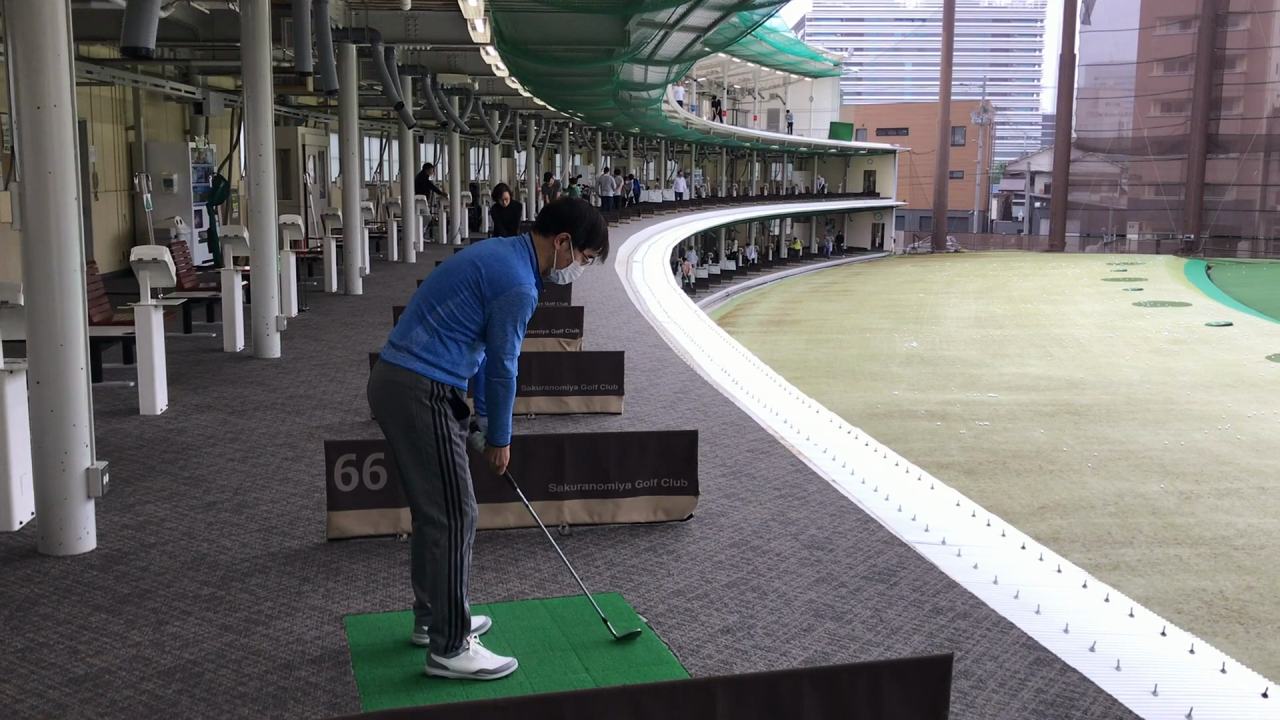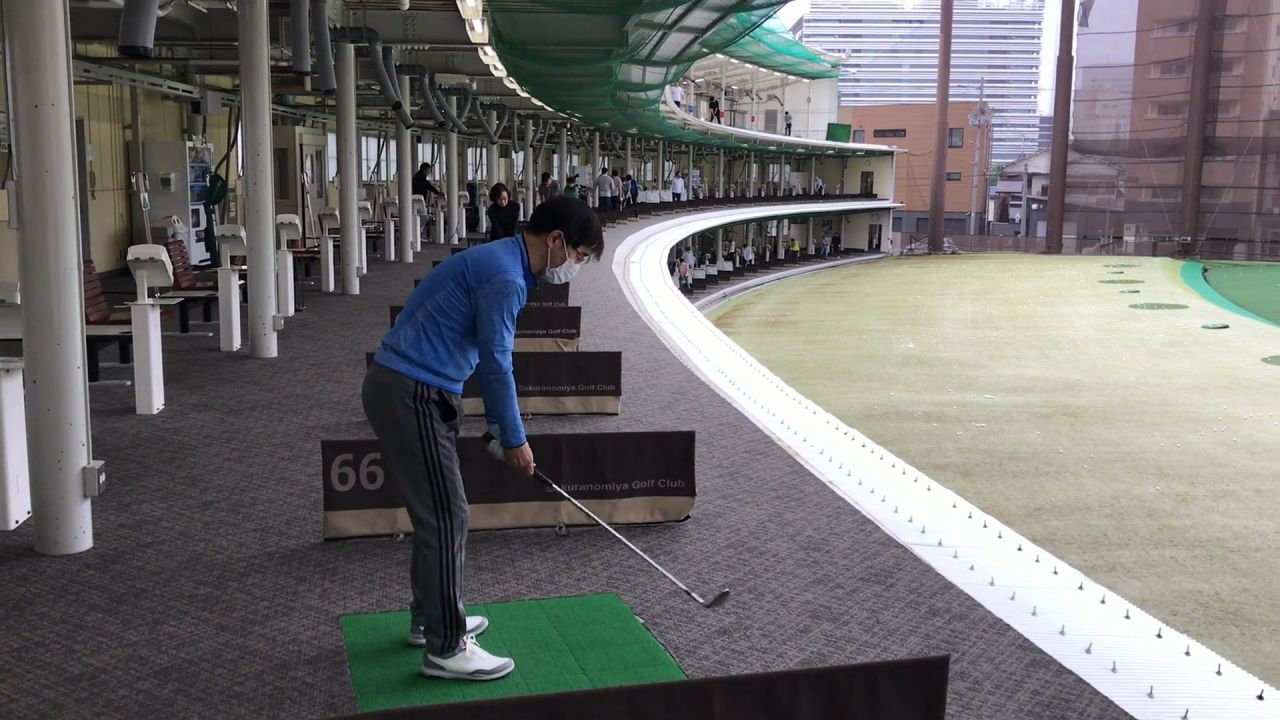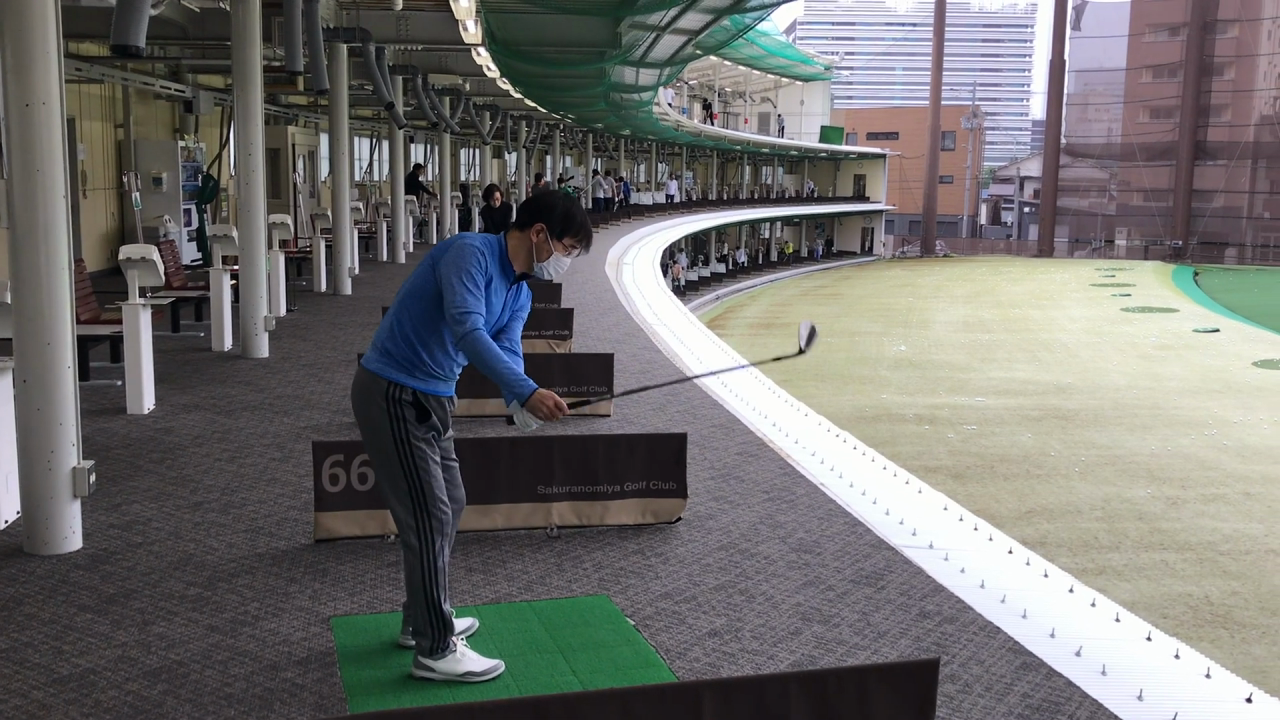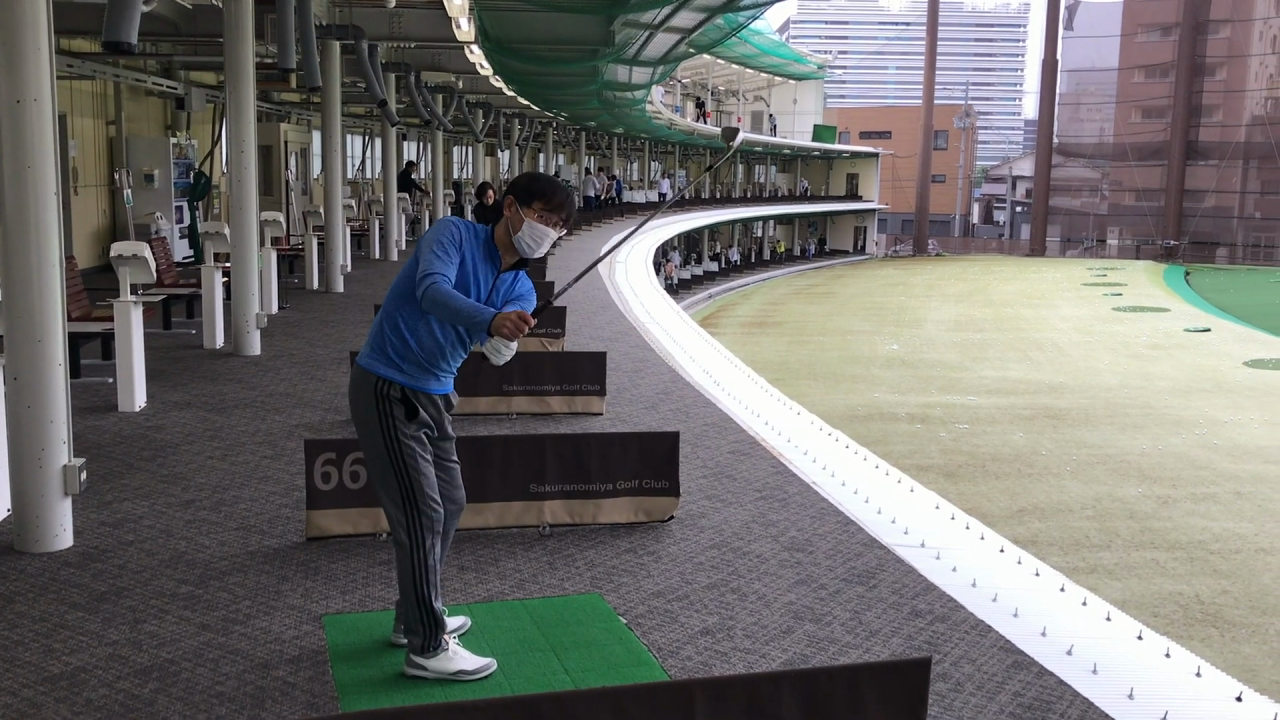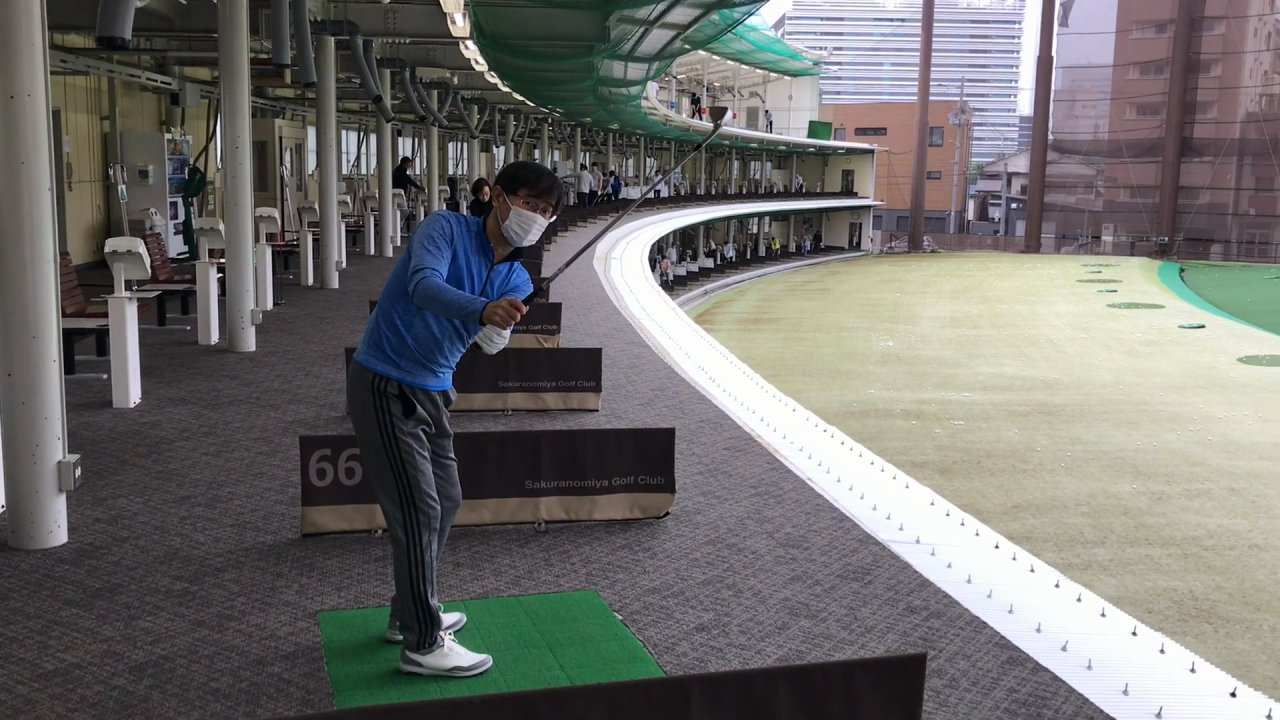
dt=0.4s
person 1, frame 1
left shoulder: (498, 253)
right shoulder: (517, 285)
right elbow: (502, 366)
left wrist: (482, 415)
right wrist: (499, 438)
left hip: (394, 380)
right hip: (421, 392)
left knee: (432, 510)
right knee: (454, 516)
left ankle: (434, 616)
right ankle: (449, 647)
person 1, frame 2
left shoulder: (504, 266)
right shoulder: (504, 276)
left elbow: (492, 358)
right elbow: (495, 364)
left wrist: (502, 428)
right wrist: (516, 439)
left hip: (403, 388)
right hip: (411, 394)
left knee: (439, 510)
right knee: (446, 517)
left ankle: (431, 617)
right ankle: (445, 648)
person 1, frame 3
left shoulder: (520, 295)
right shoulder: (469, 252)
left elbow: (507, 352)
right elbow: (466, 332)
left wrist: (522, 402)
right wrist: (528, 390)
left hip: (430, 397)
right hip: (393, 393)
left knee: (447, 507)
right knee: (429, 517)
left ankle: (424, 619)
right ankle: (435, 649)
person 1, frame 4
left shoulder: (522, 289)
right shoulder: (453, 234)
left elbow: (498, 336)
right elbow: (432, 291)
left wrist: (505, 337)
right wrist: (491, 319)
left hip: (434, 393)
right hip: (386, 389)
left knee: (448, 504)
right knee: (420, 514)
left ankle: (416, 616)
right ankle: (426, 648)
person 1, frame 5
left shoulder: (518, 280)
right shoulder: (445, 228)
left elbow: (495, 329)
right elbow: (424, 285)
left wrist: (497, 329)
right wrist: (483, 309)
left hip: (433, 390)
right hip: (384, 384)
left knee: (444, 501)
right knee: (418, 510)
left ankle: (412, 612)
right ankle: (422, 644)
